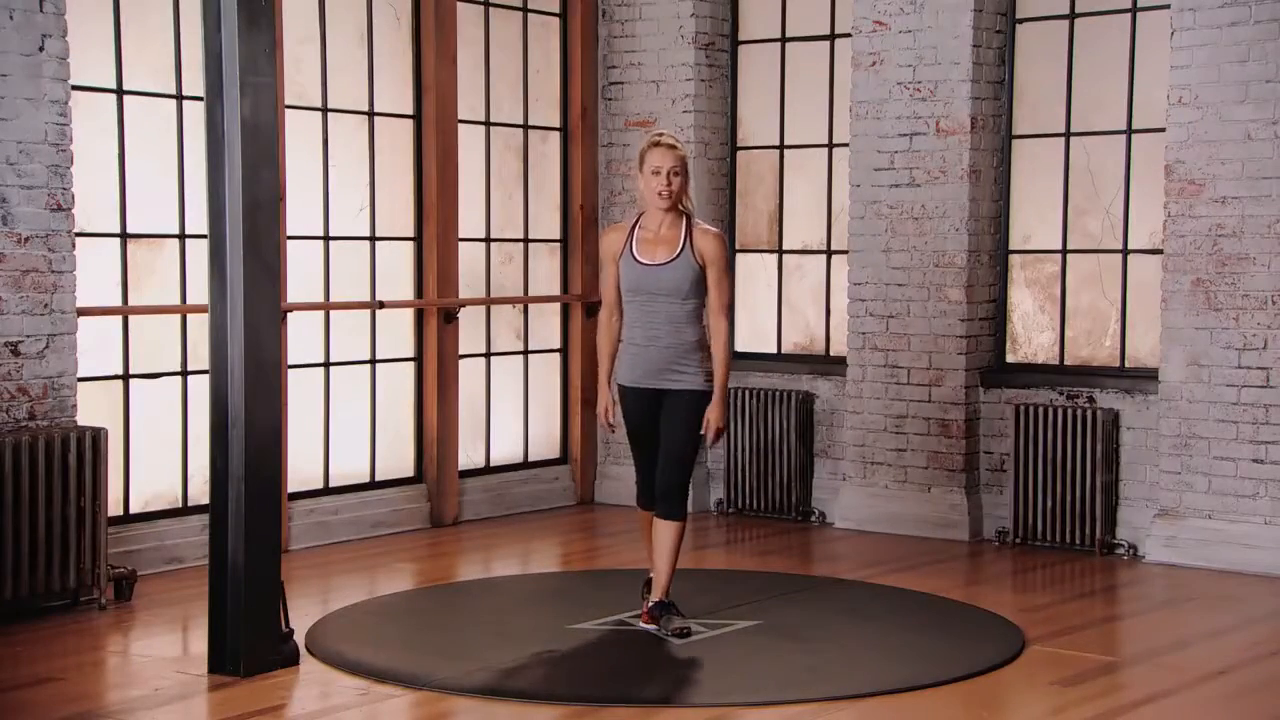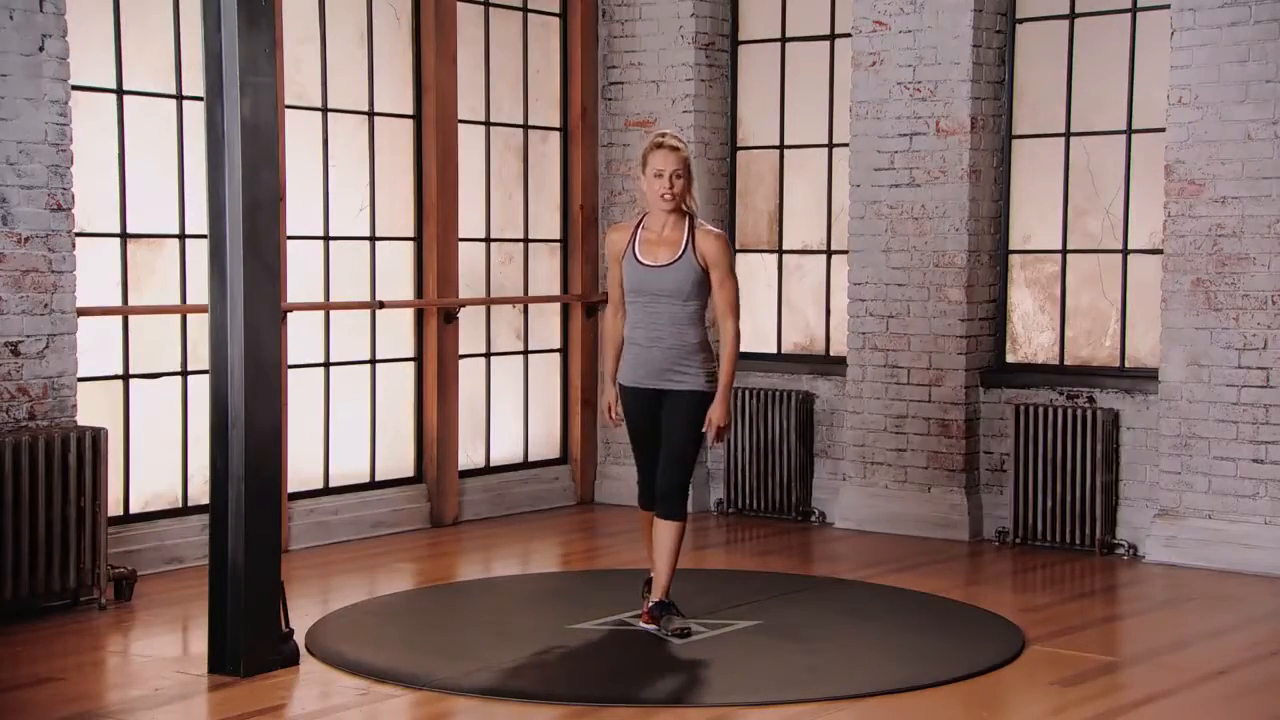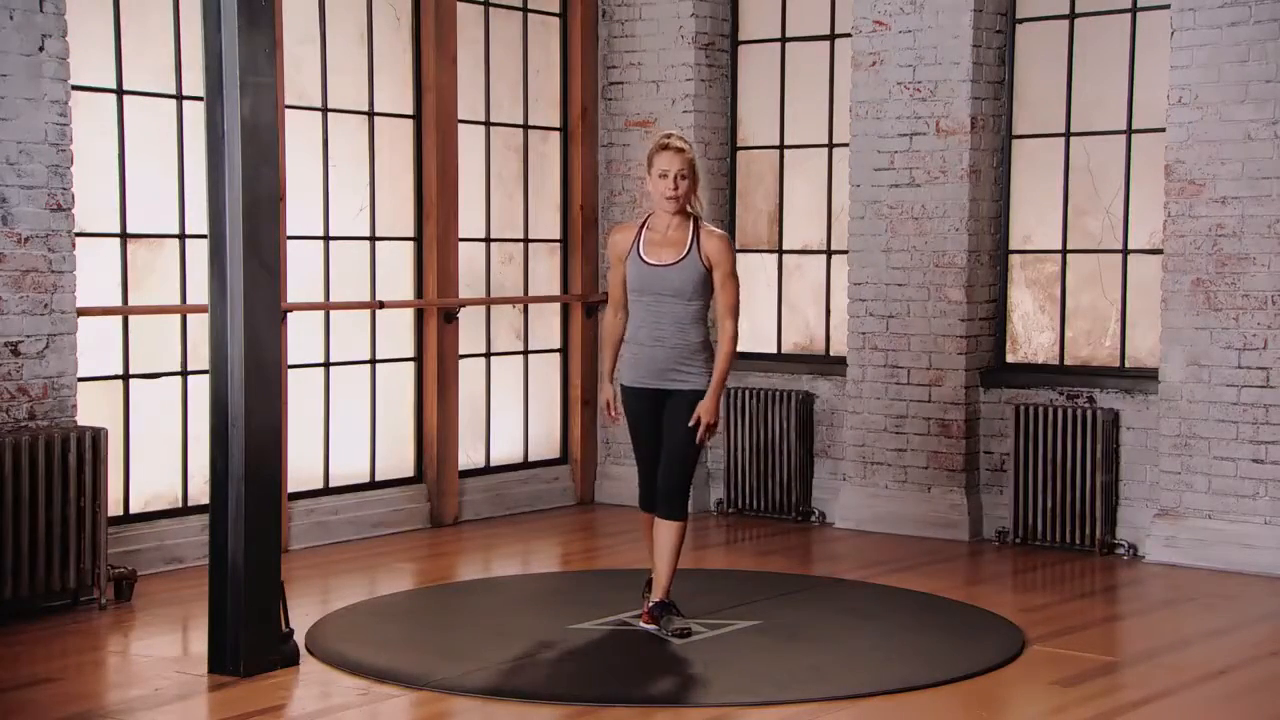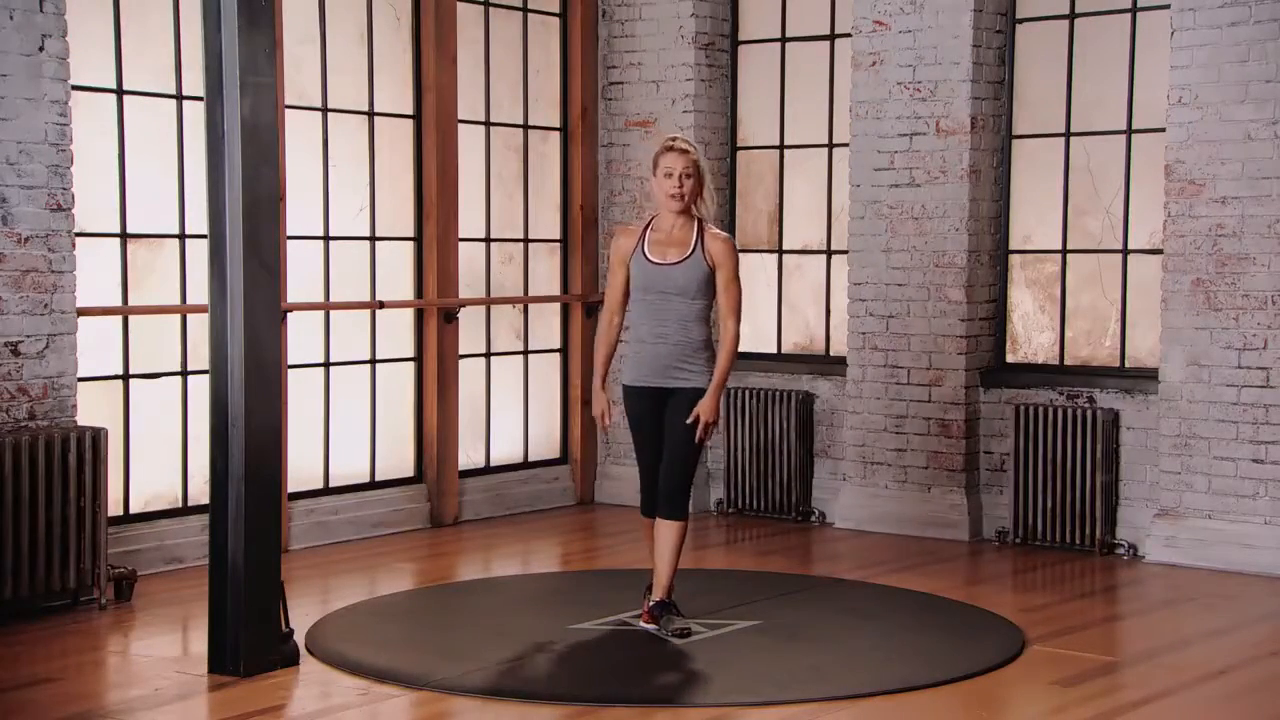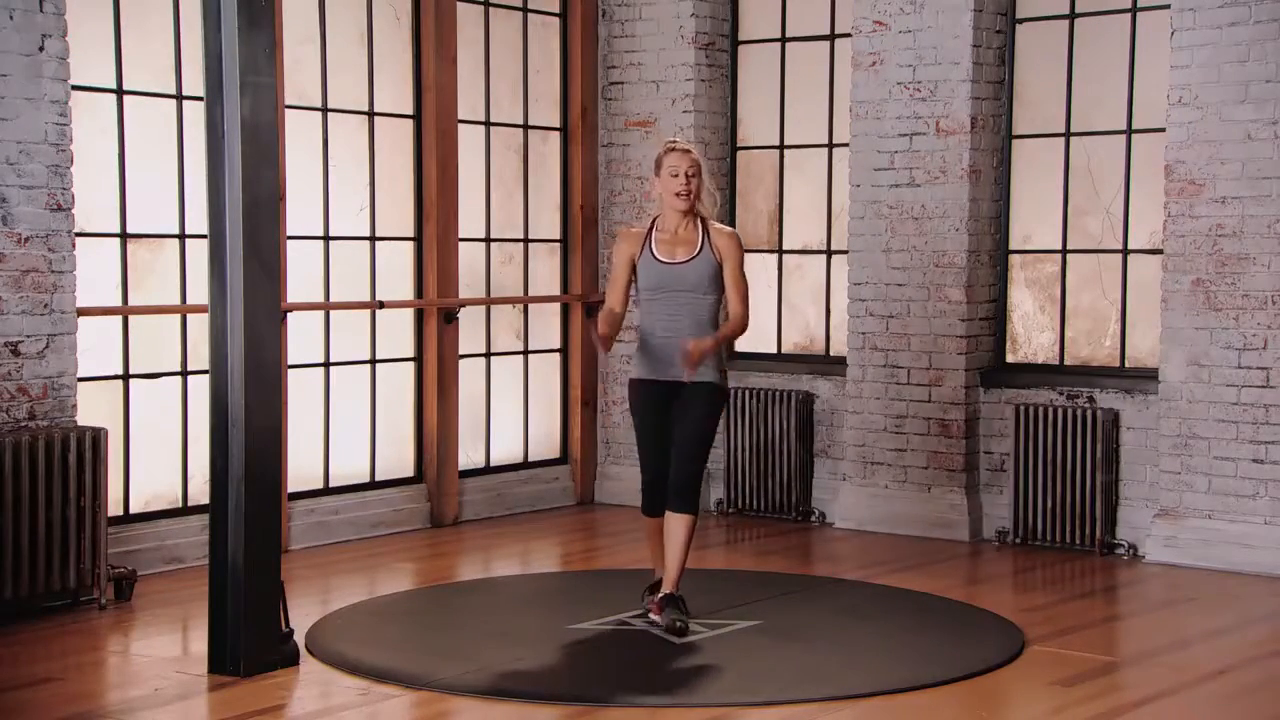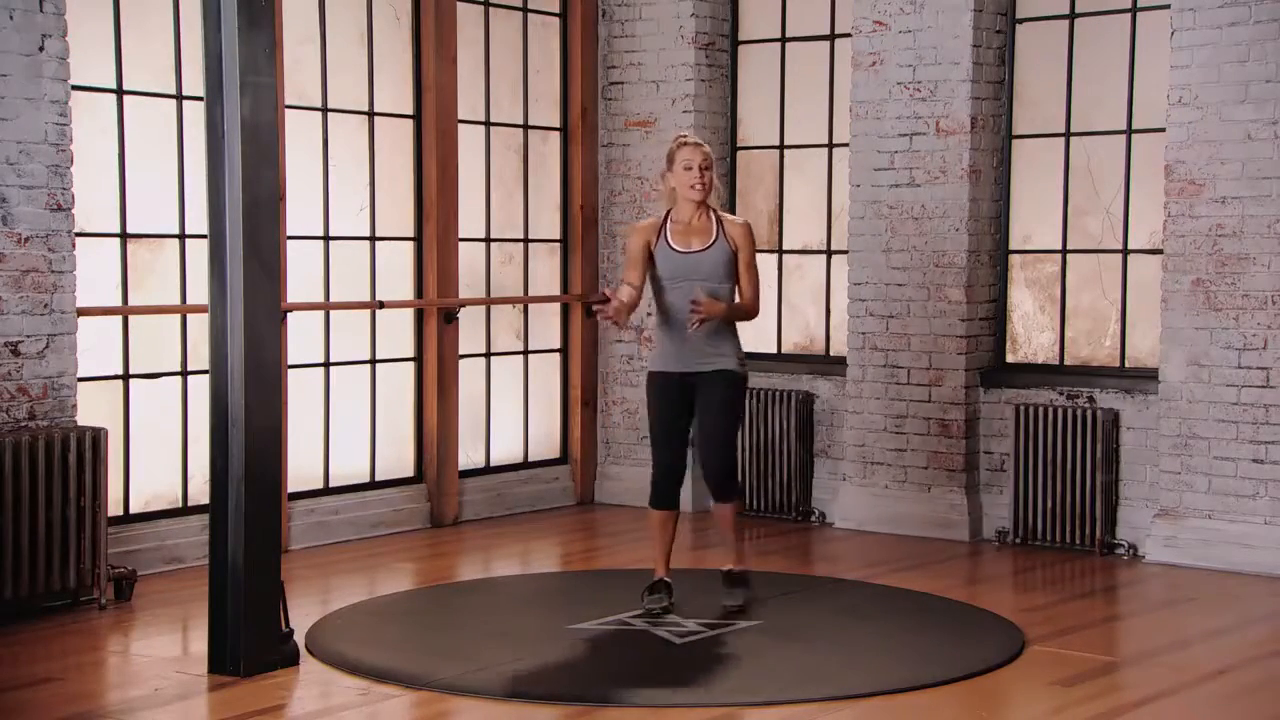
dt=0.2s
person 1, frame 1
left shoulder: (707, 241)
right shoulder: (615, 239)
left elbow: (720, 324)
right elbow: (610, 316)
left wrist: (718, 397)
right wrist: (604, 385)
left hip: (688, 382)
right hip: (636, 381)
left knee: (672, 487)
right knee: (647, 484)
left ankle: (658, 600)
right ankle: (655, 575)
person 1, frame 2
left shoulder: (710, 242)
right shoulder: (620, 238)
left elbow: (728, 323)
right elbow: (616, 313)
left wrist: (722, 396)
right wrist: (608, 380)
left hip: (689, 383)
right hip: (637, 380)
left knee: (672, 487)
right knee: (649, 484)
left ankle: (658, 600)
right ankle: (655, 574)
person 1, frame 3
left shoulder: (713, 243)
right shoulder: (623, 239)
left elbow: (727, 324)
right elbow: (615, 312)
left wrist: (713, 394)
right wrist: (606, 378)
left hip: (690, 383)
right hip: (639, 381)
left knee: (673, 488)
right knee: (650, 484)
left ankle: (658, 600)
right ankle: (656, 576)
person 1, frame 4
left shoulder: (717, 245)
right shoulder: (627, 241)
left elbow: (730, 325)
right elbow: (611, 316)
left wrist: (714, 392)
right wrist: (598, 384)
left hip: (692, 382)
right hip: (641, 380)
left knee: (674, 487)
right knee: (651, 486)
left ankle: (659, 601)
right ankle: (658, 578)
person 1, frame 5
left shoulder: (723, 240)
right shoulder: (632, 242)
left elbow: (739, 315)
right elbow: (614, 307)
left wrist: (712, 341)
right wrist: (604, 329)
left hip: (702, 377)
right hip: (650, 376)
left knee: (684, 480)
right knee: (654, 482)
left ankle: (670, 594)
right ankle: (659, 578)
person 1, frame 6
left shoulder: (736, 230)
right shoulder: (647, 232)
left elbow: (752, 304)
right elbow: (631, 285)
left wrist: (722, 309)
right wrist: (620, 306)
left hip: (721, 366)
right hip: (668, 368)
left knee: (717, 466)
right knee: (666, 471)
left ankle: (734, 567)
right ankle: (660, 578)
